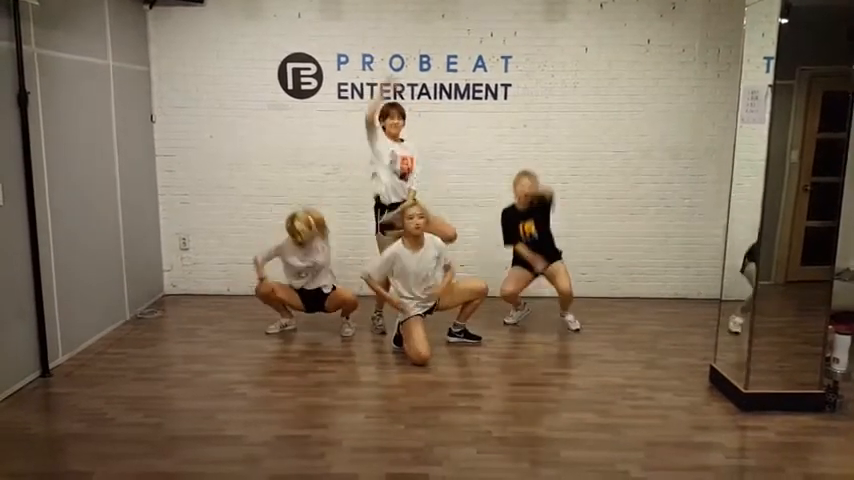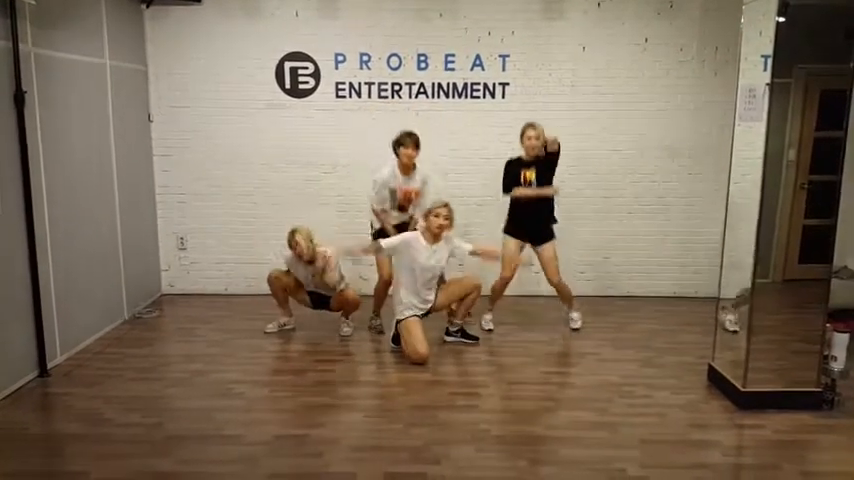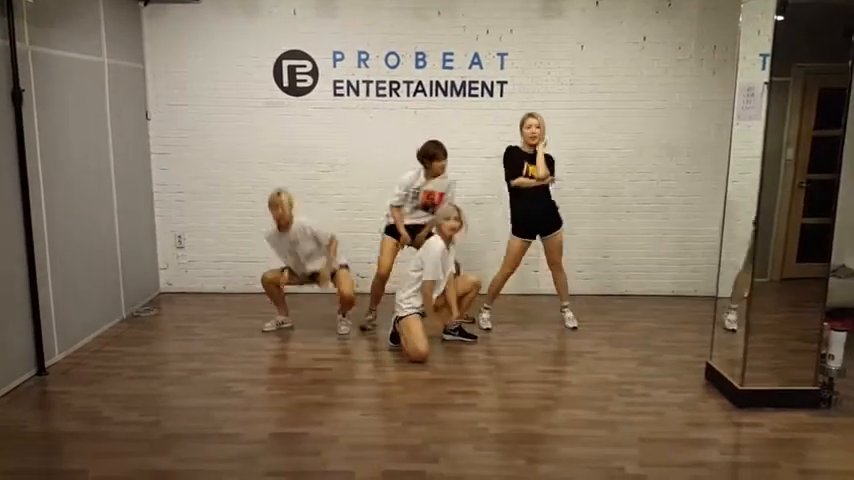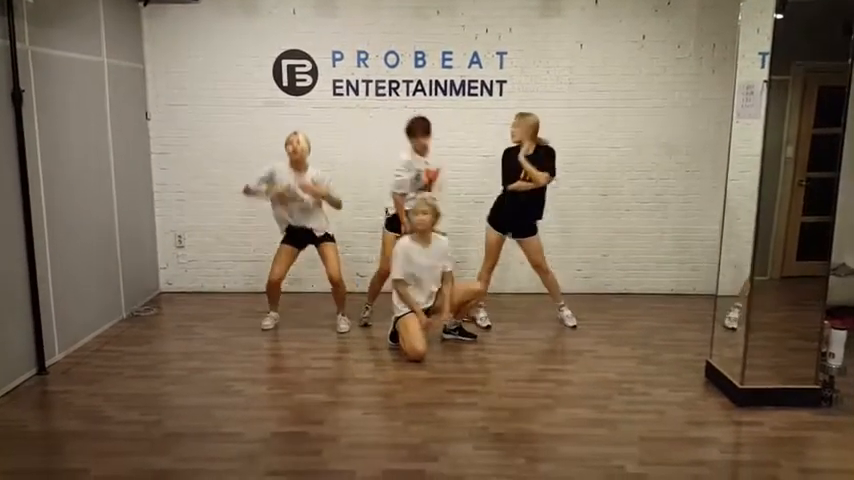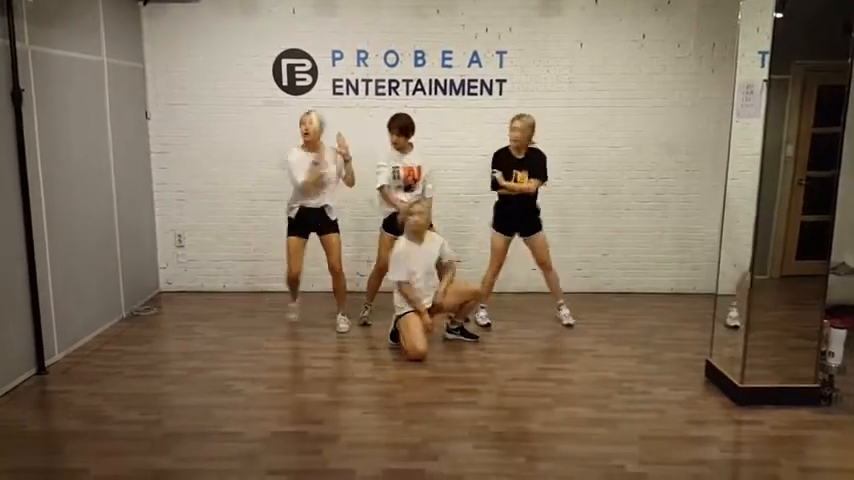
dt=0.3s
person 1, frame 1
left shoulder: (409, 148)
right shoulder: (378, 141)
left elbow: (413, 183)
right elbow: (369, 119)
left wrist: (411, 204)
right wrist: (380, 93)
left hip: (407, 204)
right hip: (387, 207)
left knee: (449, 234)
right ankle: (378, 314)
person 1, frame 2
left shoulder: (422, 177)
right shoulder: (386, 176)
left elbow: (417, 210)
right elbow: (377, 208)
right wrist: (393, 234)
left hip: (407, 227)
right hip: (385, 229)
right knee: (386, 277)
right ankle: (375, 316)
person 1, frame 3
left shoulder: (448, 183)
right shoulder: (411, 178)
right elbow: (395, 205)
left wrist: (424, 233)
right wrist: (403, 233)
left hip: (423, 228)
right hip: (398, 225)
right knee: (383, 272)
right ankle: (371, 313)
person 1, frame 4
left shoulder: (432, 161)
right shoulder: (406, 160)
left elbow: (433, 191)
right elbow: (397, 193)
right wrist: (405, 221)
right hip: (398, 216)
right knee: (385, 269)
right ankle: (368, 308)
person 1, frame 5
left shoulder: (420, 157)
right shoulder: (387, 157)
left elbow: (427, 190)
right elbow: (383, 187)
left wrist: (427, 217)
right wrist: (402, 208)
right hip: (393, 214)
right knee: (381, 266)
right ankle: (367, 308)
person 2, frame 1
left shoulder: (540, 204)
right shoulder: (508, 214)
left elbow: (550, 195)
right elbow: (516, 244)
left wrist: (538, 191)
right wrist: (535, 260)
left hip: (550, 258)
right hip: (524, 262)
left knee: (565, 290)
right knee: (507, 292)
left ankle: (566, 313)
right ankle: (520, 307)
person 2, frame 2
left shoulder: (547, 161)
right shoulder: (513, 165)
left elbow: (554, 145)
right elbow: (513, 192)
right wrist: (543, 192)
left hip: (543, 229)
right hip: (516, 228)
left knee: (554, 280)
right knee: (506, 276)
left ankle: (572, 310)
right ankle: (488, 312)
person 2, frame 3
left shoulder: (547, 159)
right shoulder: (512, 153)
left elbow: (542, 175)
right elbow: (515, 181)
left wrist: (540, 150)
right wrist: (542, 181)
left hip: (549, 218)
right hip: (522, 221)
left knee: (556, 266)
right knee: (507, 270)
left ankle: (566, 310)
right ankle: (485, 310)
person 2, frame 4
left shoulder: (547, 153)
right shoulder: (509, 154)
left elbow: (543, 179)
right elbow: (510, 186)
left wrist: (523, 160)
right wrist: (536, 183)
left hip: (525, 220)
right hip: (500, 217)
left knee: (541, 267)
right knee: (488, 264)
left ankle: (562, 308)
right ankle: (479, 309)
person 2, frame 5
left shoulder: (537, 156)
right shoulder: (500, 156)
left elbow: (532, 187)
right elbow: (499, 190)
left wrist: (506, 183)
right wrist: (523, 188)
left hip: (530, 219)
right hip: (504, 218)
left knee: (546, 264)
right knee: (495, 266)
left ankle: (561, 307)
right ankle: (481, 308)
person 3, frame 1
left shoulder: (435, 243)
right shoulder: (393, 252)
left elbow: (448, 268)
right elbow: (369, 277)
left wrist: (445, 285)
right wrist: (389, 298)
left hip: (434, 296)
right hip: (409, 307)
left knee: (480, 288)
right knee: (421, 357)
left ankle: (457, 330)
right ankle: (403, 332)
person 3, frame 2
left shoulder: (448, 241)
right shoulder: (409, 239)
left elbow: (475, 251)
right elbow: (378, 247)
left wrist: (503, 256)
right wrist: (361, 250)
left hip: (431, 298)
right hip: (408, 305)
left knee: (474, 284)
right knee: (419, 356)
left ankle: (455, 329)
right ankle: (401, 330)
person 3, frame 3
left shoulder: (450, 244)
right shoulder: (435, 246)
left elbow: (449, 280)
right elbow: (427, 285)
left wrist: (454, 310)
right wrist: (431, 316)
left hip: (431, 298)
right hip: (410, 303)
left knee: (473, 282)
right knee: (419, 354)
left ankle: (452, 328)
right ankle: (400, 327)
person 3, frame 4
left shoulder: (441, 243)
right shoulder: (403, 245)
left elbow: (448, 278)
right elbow: (398, 284)
left wrist: (447, 310)
right wrist: (419, 313)
left hip: (432, 297)
right hip: (408, 304)
left knee: (477, 289)
right knee: (417, 353)
left ankle: (452, 327)
right ankle: (400, 327)
person 3, frame 5
left shoulder: (436, 240)
right shoulder: (400, 247)
left elbow: (450, 267)
right elbow: (402, 286)
left wrist: (442, 291)
right wrist: (423, 313)
left hip: (433, 296)
right hip: (408, 304)
left knee: (474, 290)
right knee: (417, 352)
left ankle: (454, 327)
right ankle: (400, 326)
person 4, frame 1
left shoulder: (320, 237)
right shoulder: (285, 246)
left elbow: (319, 219)
right elbow: (259, 259)
right wrist: (262, 279)
left hip: (325, 293)
right hip: (300, 295)
left knee: (350, 299)
right knee: (262, 290)
left ankle: (345, 318)
right ankle: (287, 318)
person 4, frame 2
left shoulder: (328, 255)
right shoulder: (292, 260)
left elbow: (332, 286)
left wrist: (322, 268)
right wrist: (289, 274)
left hip: (332, 296)
right hip: (310, 296)
left knee: (352, 297)
right knee: (274, 276)
left ankle: (345, 319)
right ankle: (287, 318)
person 4, frame 3
left shoulder: (305, 225)
right shoulder: (272, 236)
left elbow: (333, 240)
right elbow: (288, 259)
left wrist: (328, 269)
right wrist: (286, 272)
left hip: (331, 265)
right hip: (304, 272)
left knee: (347, 295)
right knee: (267, 278)
left ankle: (342, 316)
right ankle: (283, 317)
person 4, frame 4
left shoulder: (317, 177)
right shoulder: (276, 171)
left elbow: (338, 205)
right elbow: (249, 189)
left wrist: (322, 194)
right wrist: (264, 190)
left hip: (319, 229)
right hip: (293, 231)
left knee: (335, 277)
right knee: (274, 279)
left ankle: (342, 315)
right ankle: (273, 313)
person 4, frame 5
left shoulder: (333, 153)
right shoulder: (294, 155)
left elbow: (349, 182)
right elbow: (306, 187)
left wrist: (347, 157)
right wrist: (318, 161)
left hip: (325, 212)
right hip: (300, 214)
left knee: (336, 268)
right knee: (294, 272)
left ankle: (341, 314)
right ankle: (294, 300)
